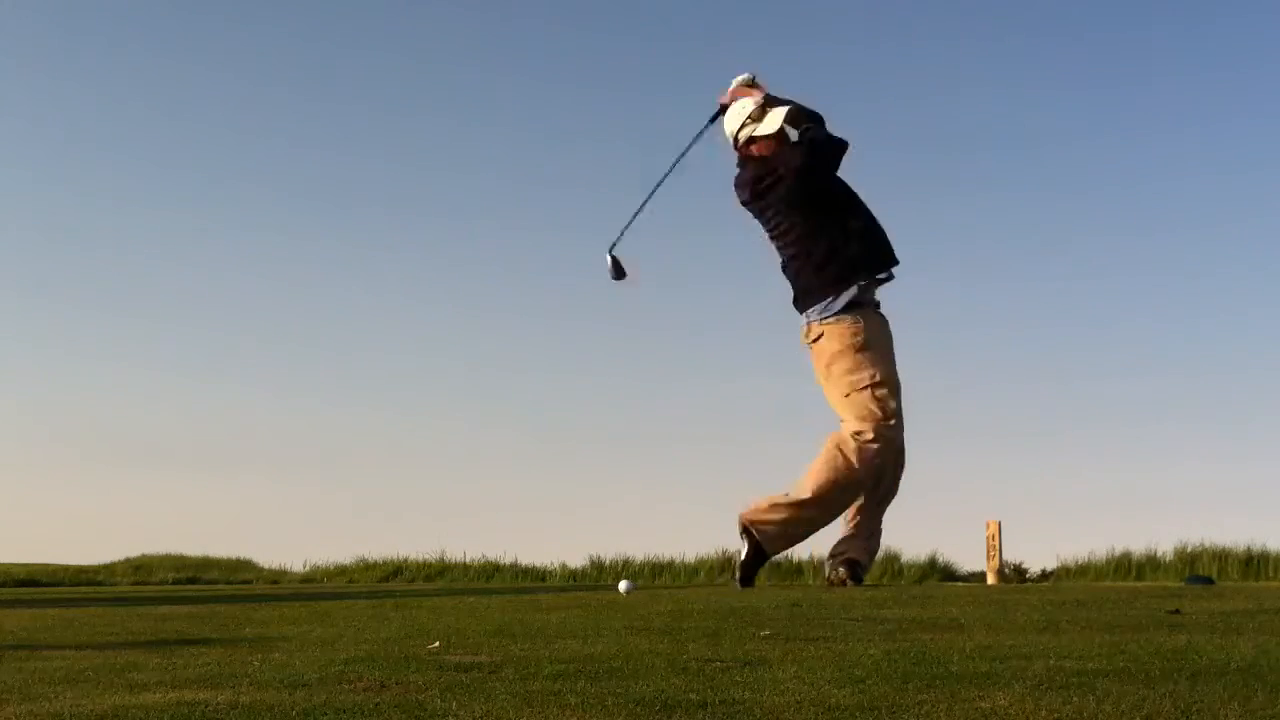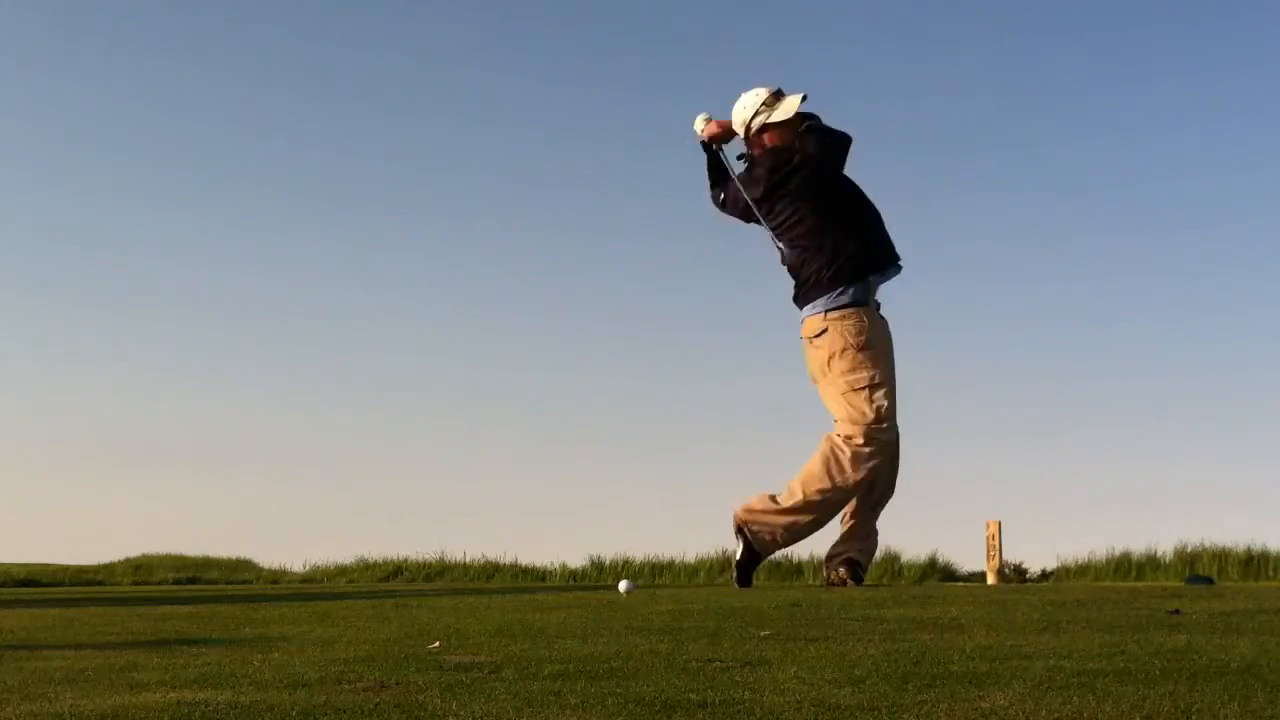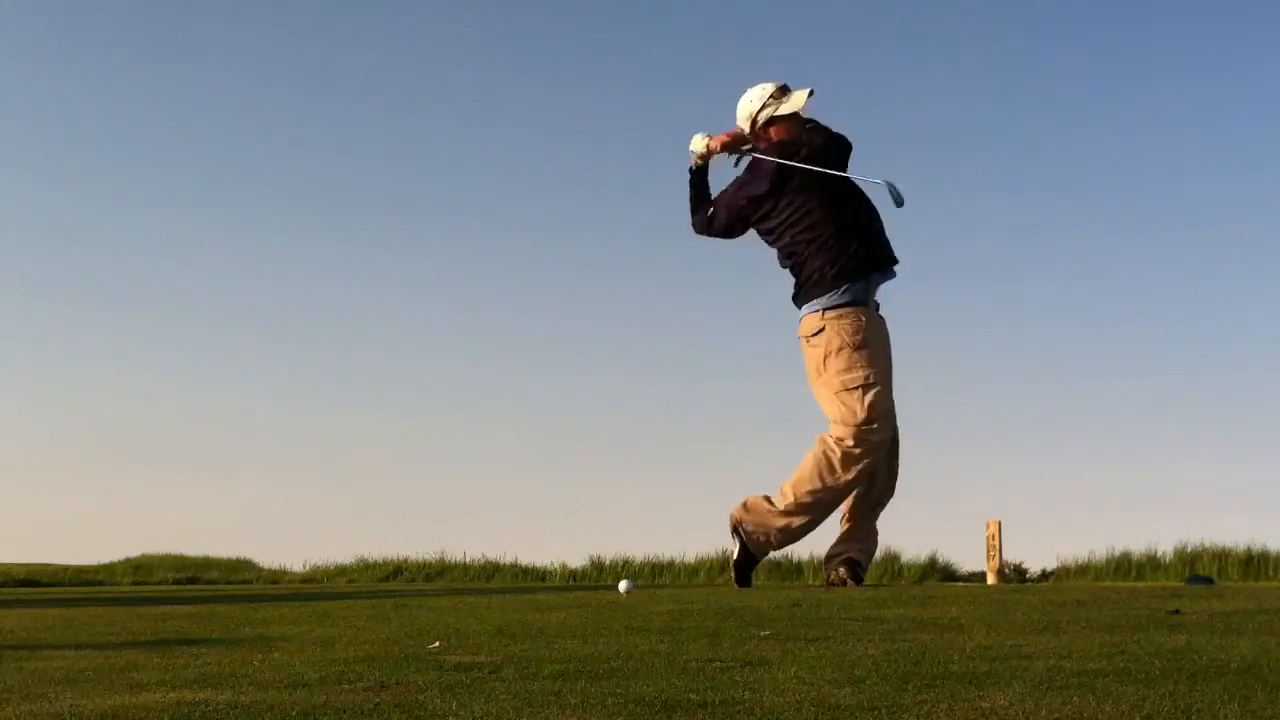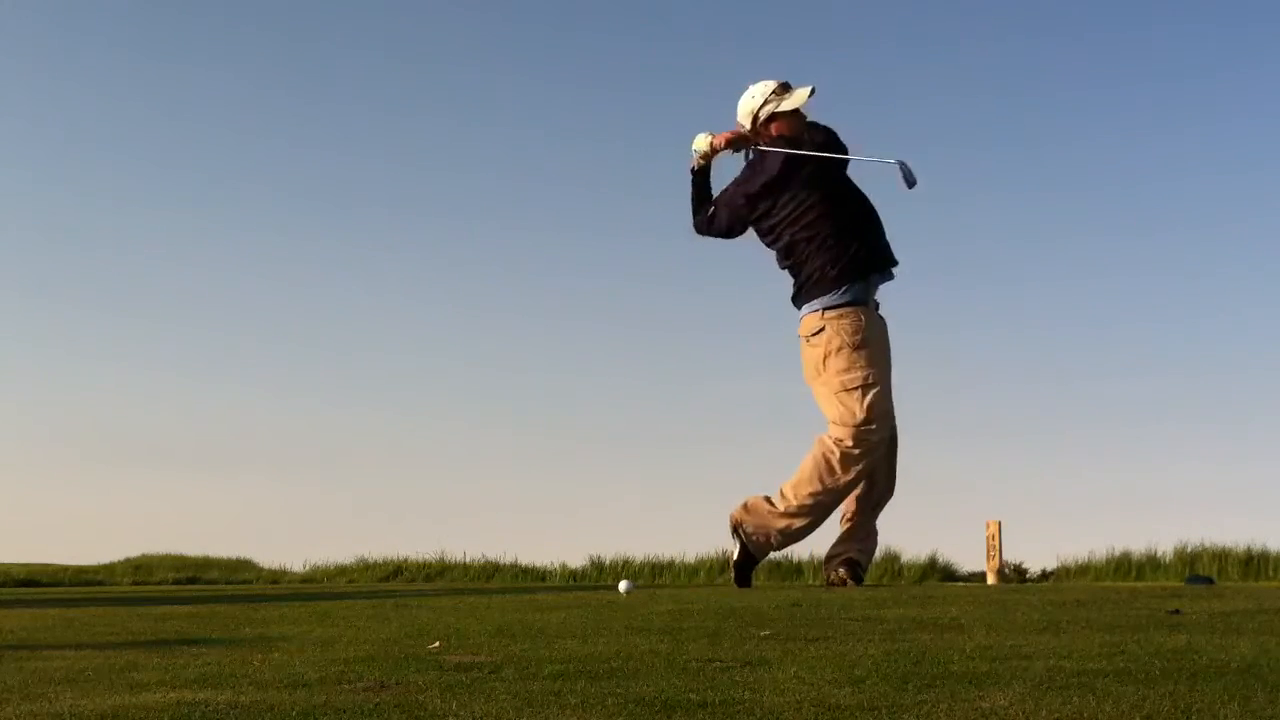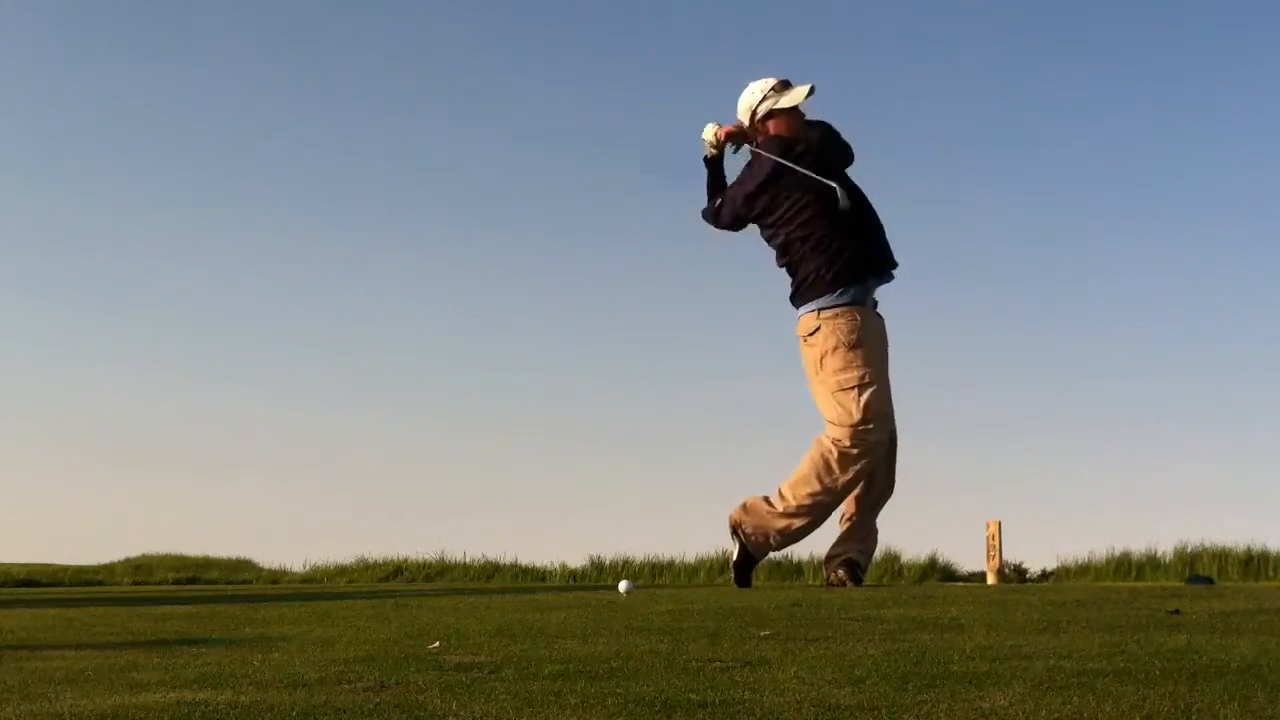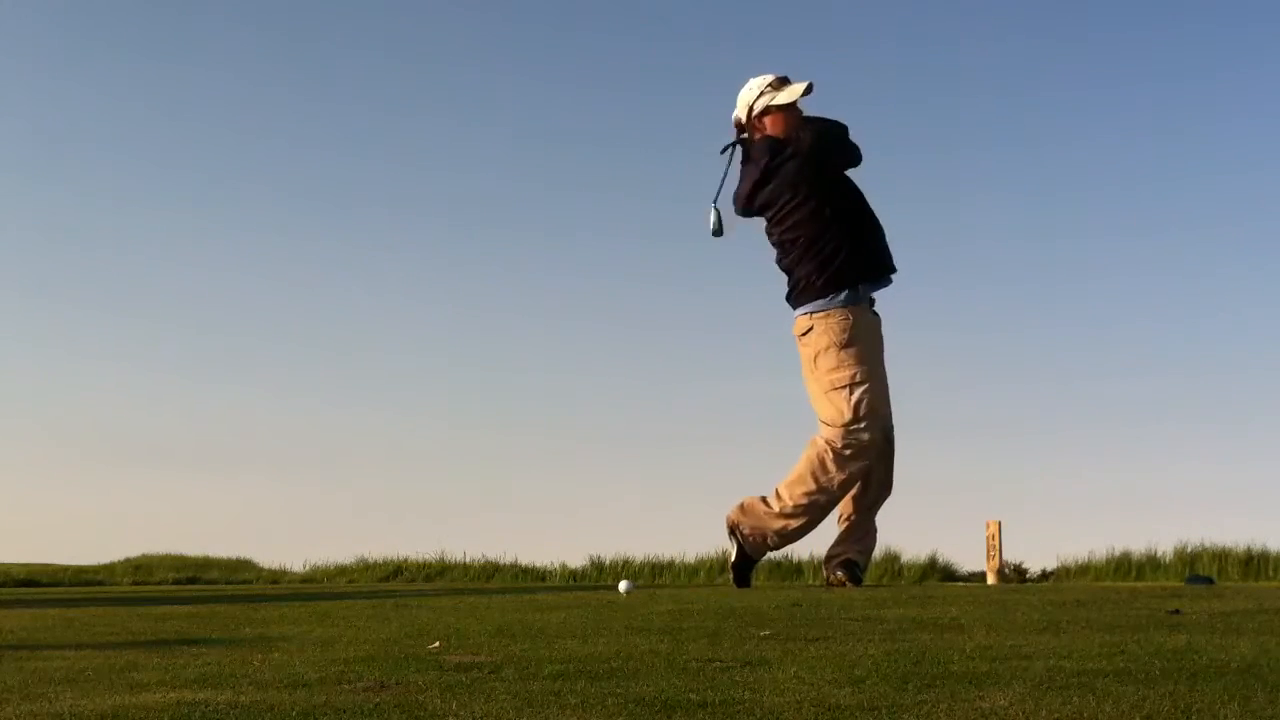
dt=0.1s
person 1, frame 1
left shoulder: (756, 182)
right shoulder: (799, 170)
right elbow: (822, 138)
left wrist: (753, 102)
right wrist: (761, 99)
left hip: (856, 313)
right hip: (840, 318)
left knee: (886, 443)
right knee: (872, 431)
left ankle: (851, 556)
right ankle: (768, 526)
person 1, frame 2
left shoulder: (752, 182)
right shoulder: (806, 159)
left elbow: (723, 196)
right elbow: (834, 138)
left wrist: (711, 143)
right wrist: (738, 131)
left hip: (843, 315)
right hip: (843, 316)
left knee: (881, 440)
right knee: (865, 433)
left ankle: (851, 557)
right ankle: (763, 526)
person 1, frame 3
left shoulder: (749, 185)
right shoulder: (812, 154)
left elbow: (705, 222)
left wrist: (699, 164)
right wrist: (743, 142)
left hip: (840, 313)
right hip: (841, 314)
left knee: (879, 440)
right knee: (857, 434)
left ankle: (850, 556)
right ankle: (758, 527)
person 1, frame 4
left shoulder: (749, 184)
right shoulder: (812, 150)
left elbow: (705, 223)
left wrist: (701, 164)
right wrist: (747, 139)
left hip: (843, 312)
right hip: (840, 312)
left knee: (878, 440)
right knee: (857, 434)
left ankle: (850, 556)
right ankle: (758, 529)
person 1, frame 5
left shoulder: (751, 182)
right shoulder: (812, 149)
left elbow: (715, 214)
right elbow: (834, 144)
left wrist: (714, 154)
right wrist: (747, 133)
left hip: (840, 311)
right hip: (839, 312)
left knee: (877, 439)
right knee: (855, 434)
left ankle: (851, 556)
right ankle: (758, 528)
person 1, frame 6
left shoulder: (758, 173)
right shoulder: (807, 149)
left elbow: (740, 203)
right elbow: (844, 143)
left wrist: (746, 142)
right wrist: (800, 123)
left hip: (846, 312)
right hip: (833, 313)
left knee: (876, 438)
right knee: (851, 435)
left ankle: (849, 557)
right ankle: (755, 527)
